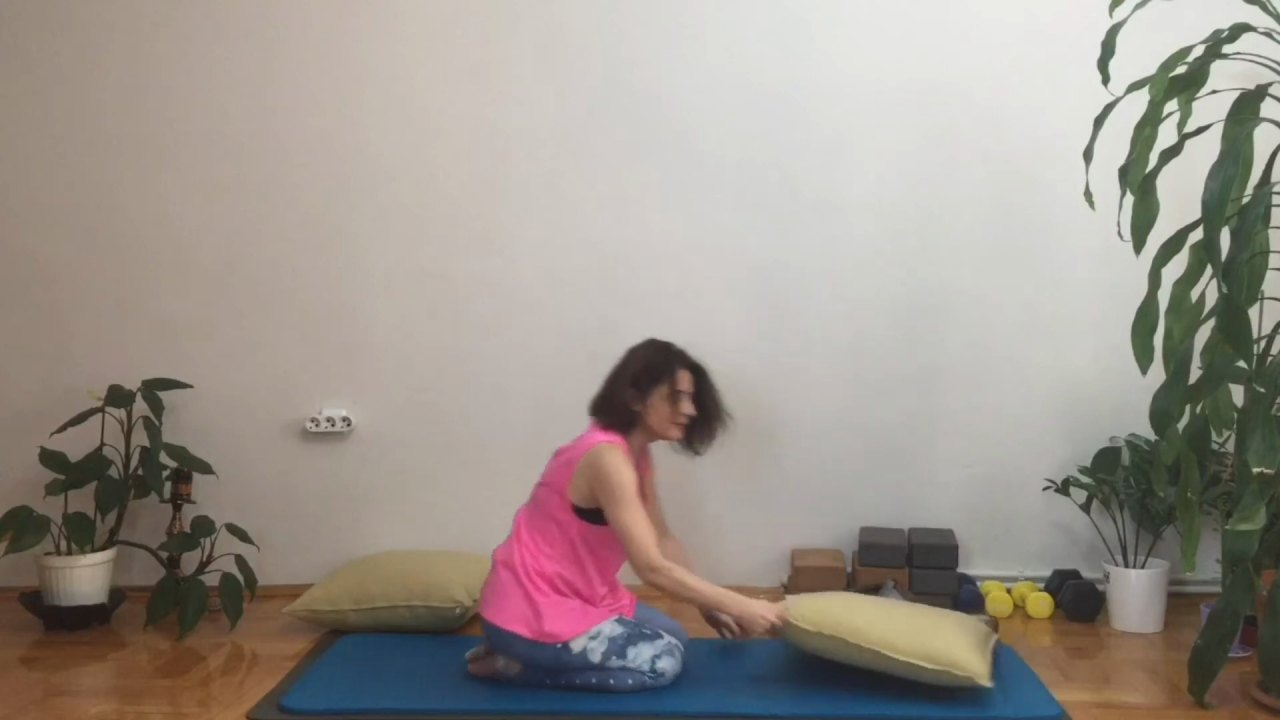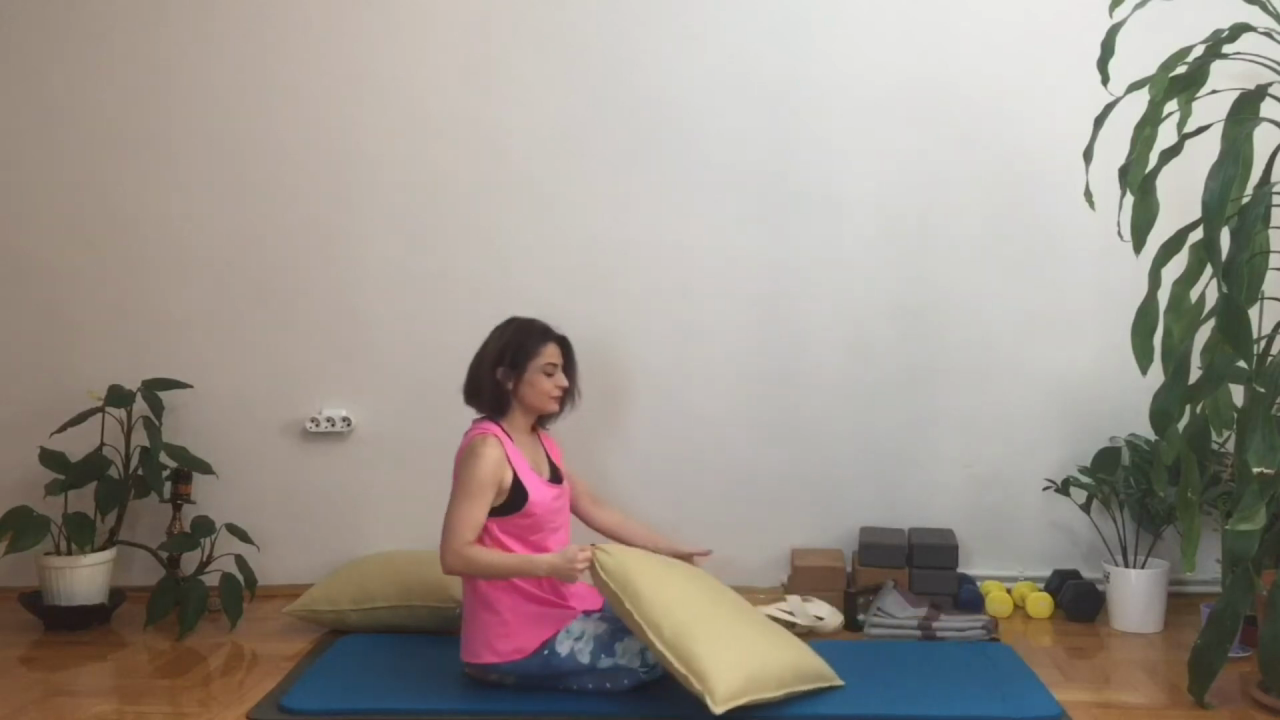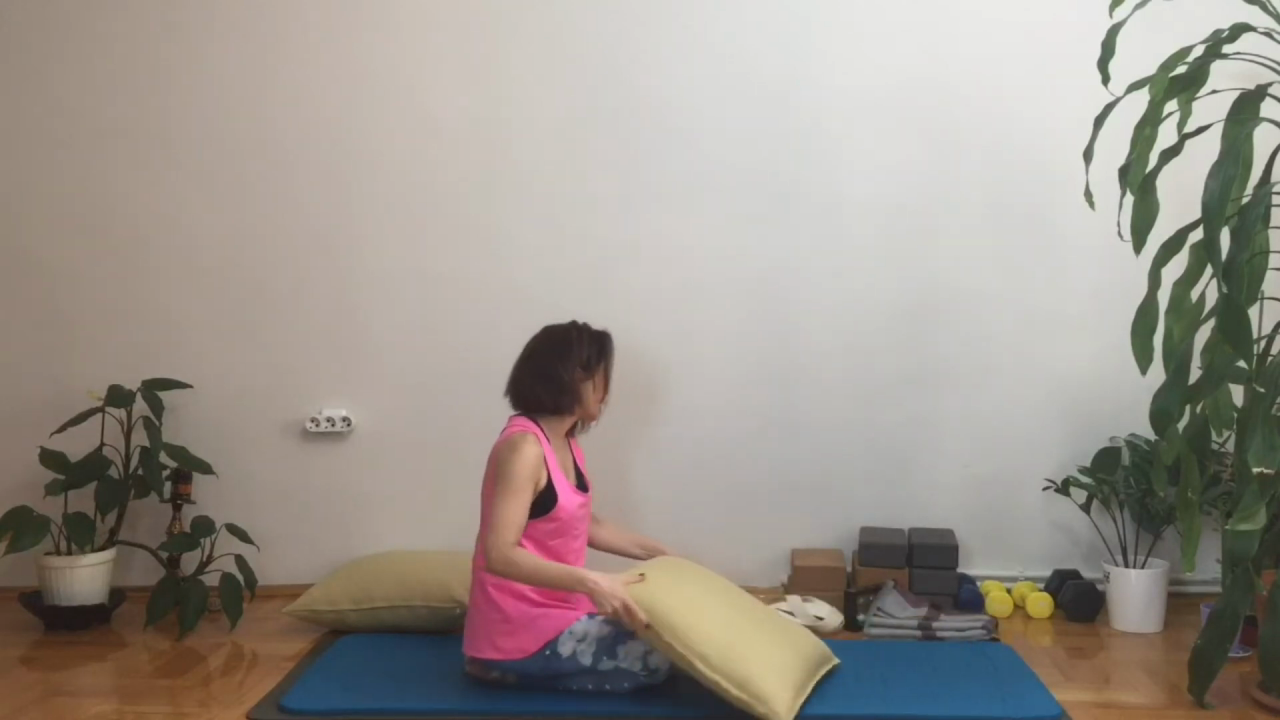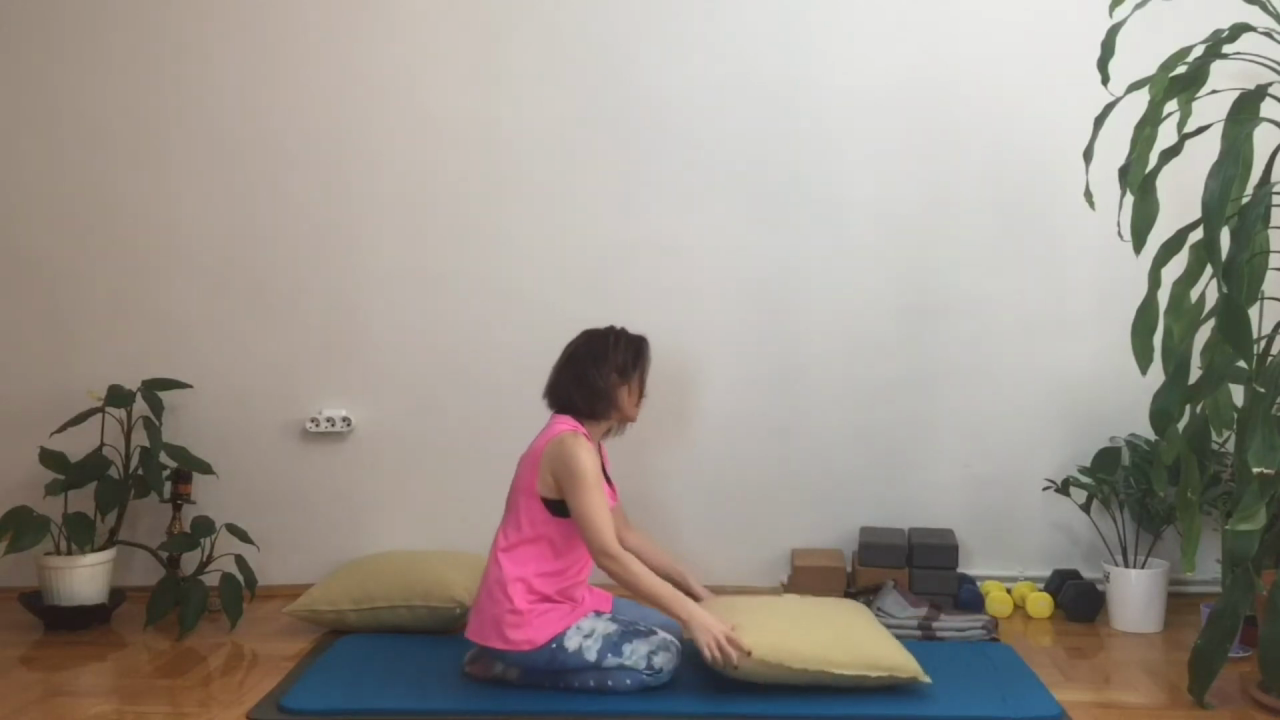
dt=0.7s
person 1, frame 1
left shoulder: (635, 453)
right shoulder: (607, 459)
left elbow: (660, 535)
right elbow: (652, 568)
left wrist: (709, 605)
right wrist: (743, 607)
right hip: (531, 614)
left knee: (671, 637)
right knee: (662, 661)
left ankle: (532, 653)
right ankle: (517, 663)
person 1, frame 2
left shoulder: (541, 441)
right shoulder: (487, 450)
left elbow: (594, 509)
right elbow: (455, 555)
left wrist: (669, 548)
right wrist: (547, 564)
left hip: (554, 604)
right hip: (512, 631)
right knee: (651, 655)
left ankle: (537, 666)
right ankle: (514, 670)
person 1, frame 3
left shoulder: (566, 443)
right shoulder: (523, 446)
left elbow: (588, 526)
right elbow: (499, 555)
left wrist: (656, 552)
right wrist: (591, 582)
left hip: (558, 605)
right hip: (516, 628)
right knee: (652, 658)
left ankle: (538, 666)
right ankle: (512, 670)
person 1, frame 4
left shoulder: (587, 441)
right shoulder: (572, 447)
left elbow: (625, 532)
right elbow: (610, 555)
left wrist: (692, 586)
right wrist: (693, 615)
left hip: (559, 599)
right hip: (525, 618)
left knee: (666, 628)
right knee: (659, 658)
left ankle: (525, 657)
right ankle: (510, 664)
